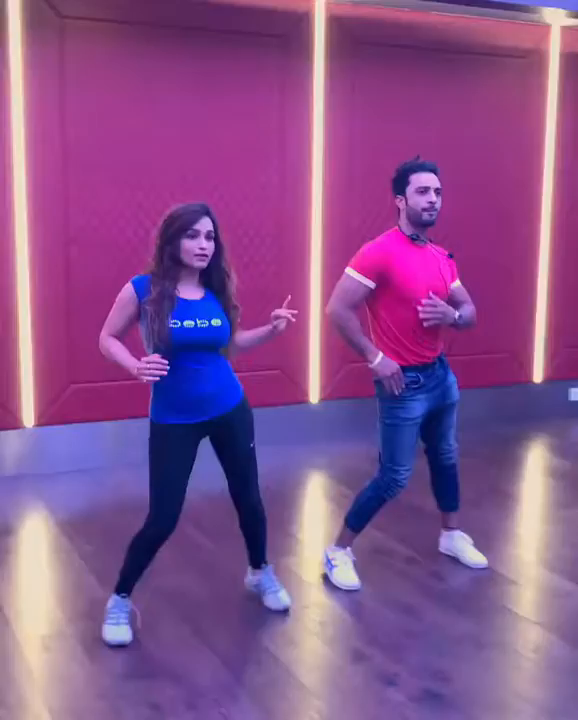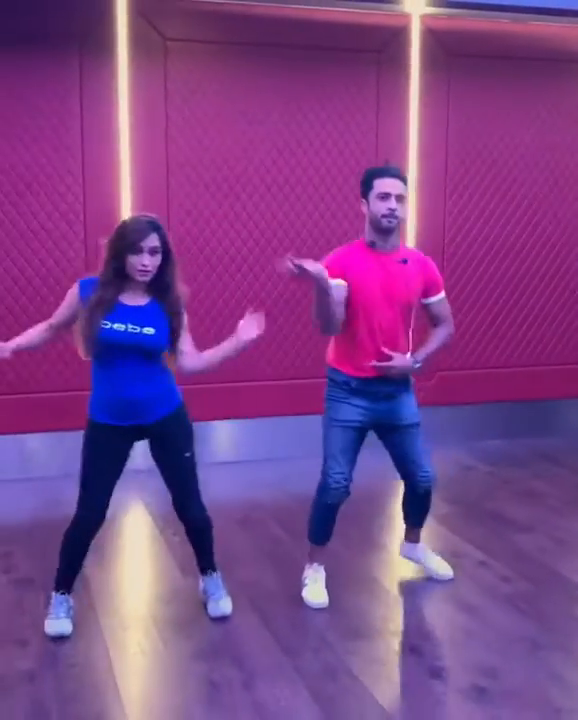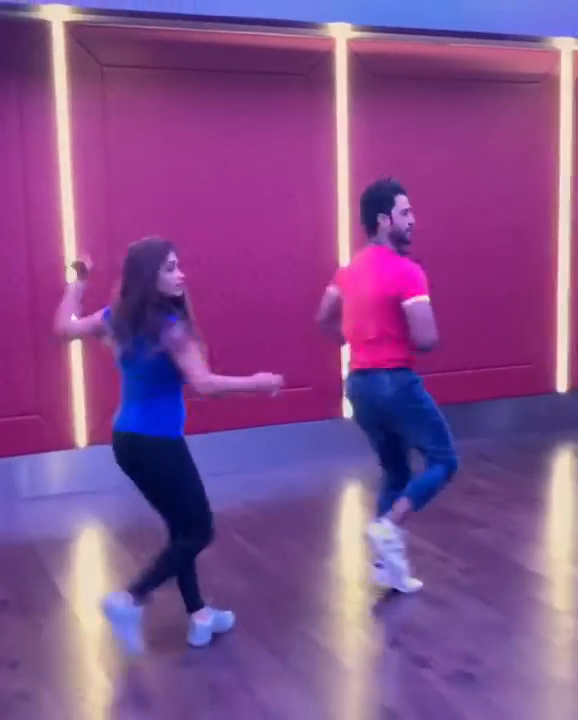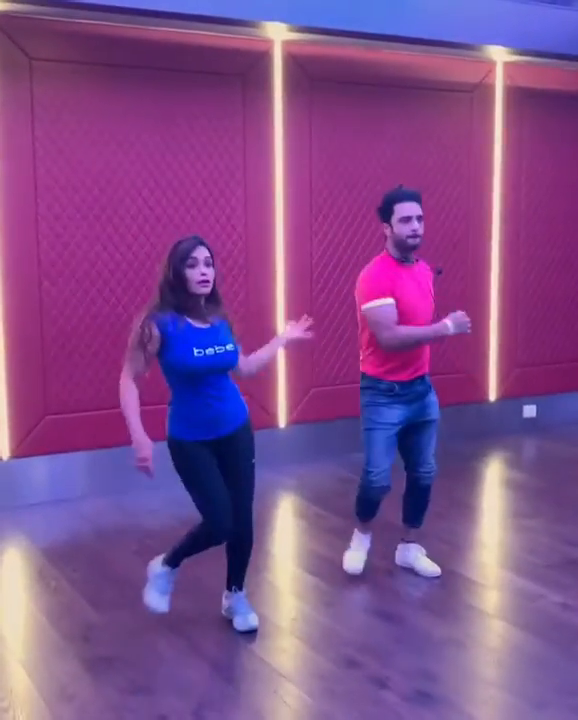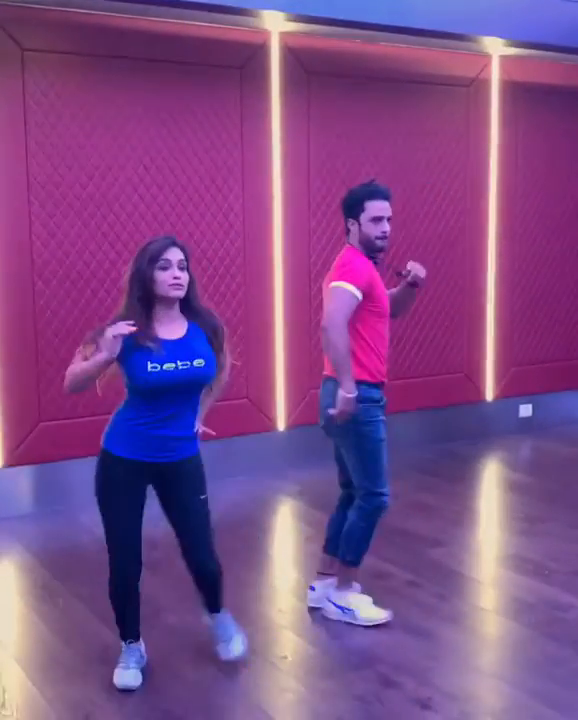
dt=1s
person 1, frame 1
left shoulder: (218, 293)
right shoulder: (142, 290)
right elbow: (108, 338)
left wrist: (271, 327)
right wrist: (133, 364)
left hip: (230, 410)
right hip: (173, 420)
left knee: (248, 499)
right knee: (162, 520)
left ankle: (261, 574)
right ankle: (119, 602)
person 1, frame 2
left shoulder: (170, 305)
right shoulder: (90, 292)
left elbow: (188, 364)
right elbow: (49, 328)
left wrist: (238, 341)
left hip: (167, 418)
right hip: (107, 423)
left knee: (190, 507)
right knee: (89, 514)
left ankle: (211, 581)
right ankle: (61, 598)
person 1, frame 3
left shoulder: (121, 318)
right shoulder: (171, 324)
left elbow: (66, 326)
right elbow: (201, 384)
left wrist: (76, 283)
right wrist: (254, 382)
left hip: (131, 438)
right hip: (162, 443)
left knee: (184, 525)
right knee: (197, 530)
left ankle: (198, 614)
right ankle: (129, 599)
person 1, frame 4
left shoulder: (220, 321)
right shoulder: (160, 325)
right elbow: (129, 380)
left wrist: (280, 340)
right wrist: (139, 437)
left hip: (236, 430)
right hip: (190, 439)
left knee: (242, 520)
right knee: (220, 522)
left ankle: (235, 596)
right ankle: (164, 566)
person 1, frame 5
left shoulder: (205, 326)
right shoulder: (127, 333)
left elbow: (221, 371)
right elbow: (72, 383)
left wrist: (199, 413)
right wrist: (106, 354)
left hip: (180, 458)
right hip: (123, 461)
left knee: (201, 556)
right knee: (126, 563)
left ankle: (219, 617)
right ankle: (132, 647)
person 2, frame 1
left shoulder: (443, 258)
right shoulder: (379, 253)
left elbow: (469, 312)
right elbow: (338, 309)
left wrist: (453, 314)
right wrist: (375, 358)
left hip: (439, 374)
right hip: (400, 381)
left knee: (445, 458)
right knee: (393, 478)
left ankle: (451, 536)
right ankle: (338, 552)
person 2, frame 2
left shoulder: (422, 266)
right shoulder: (341, 261)
left elbow: (445, 325)
right elbow: (329, 326)
left wrist: (416, 360)
right wrist: (320, 282)
left hip: (397, 391)
right hip: (347, 392)
left knee: (423, 479)
right knee: (334, 485)
left ankle: (414, 544)
right ankle: (314, 568)
person 2, frame 3
left shoulder: (351, 270)
right shoulder: (407, 272)
left elbow: (324, 321)
right elbow: (425, 341)
right wrist: (404, 342)
left hip: (361, 384)
right hip: (398, 384)
left knee: (396, 471)
right knee: (443, 463)
left ankle: (391, 561)
right ankle: (388, 528)
person 2, frame 4
left shoulder: (425, 271)
right shoulder: (375, 277)
right elbow: (390, 338)
right wrist: (446, 328)
left hip: (421, 388)
right hip: (383, 393)
left knee: (423, 474)
right knee: (376, 478)
left ankle: (409, 547)
right ankle: (361, 534)
person 2, frame 5
left shoulder: (359, 268)
right shoulder: (354, 267)
left elbow: (391, 310)
right elbow: (331, 324)
left wrist: (408, 286)
right wrist: (345, 386)
left hip: (358, 396)
right hip: (355, 398)
left knee: (356, 492)
right knee: (372, 497)
left ankle: (324, 584)
right ankle: (341, 593)
